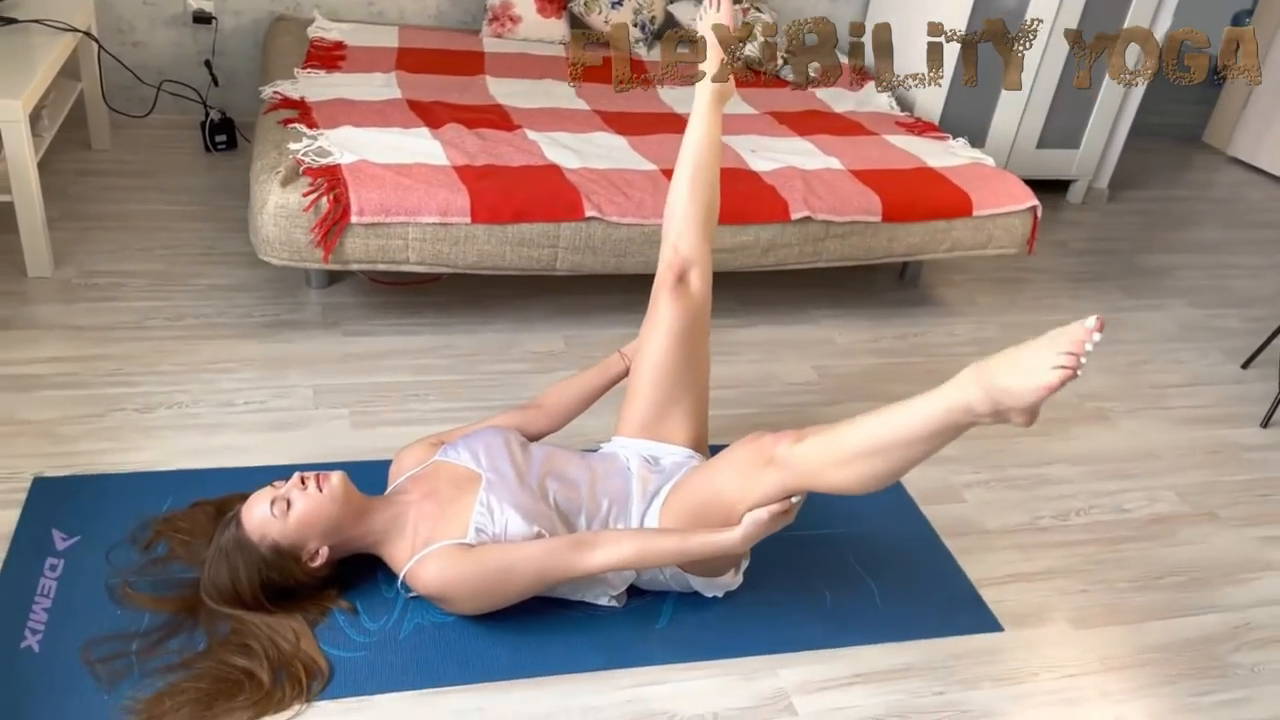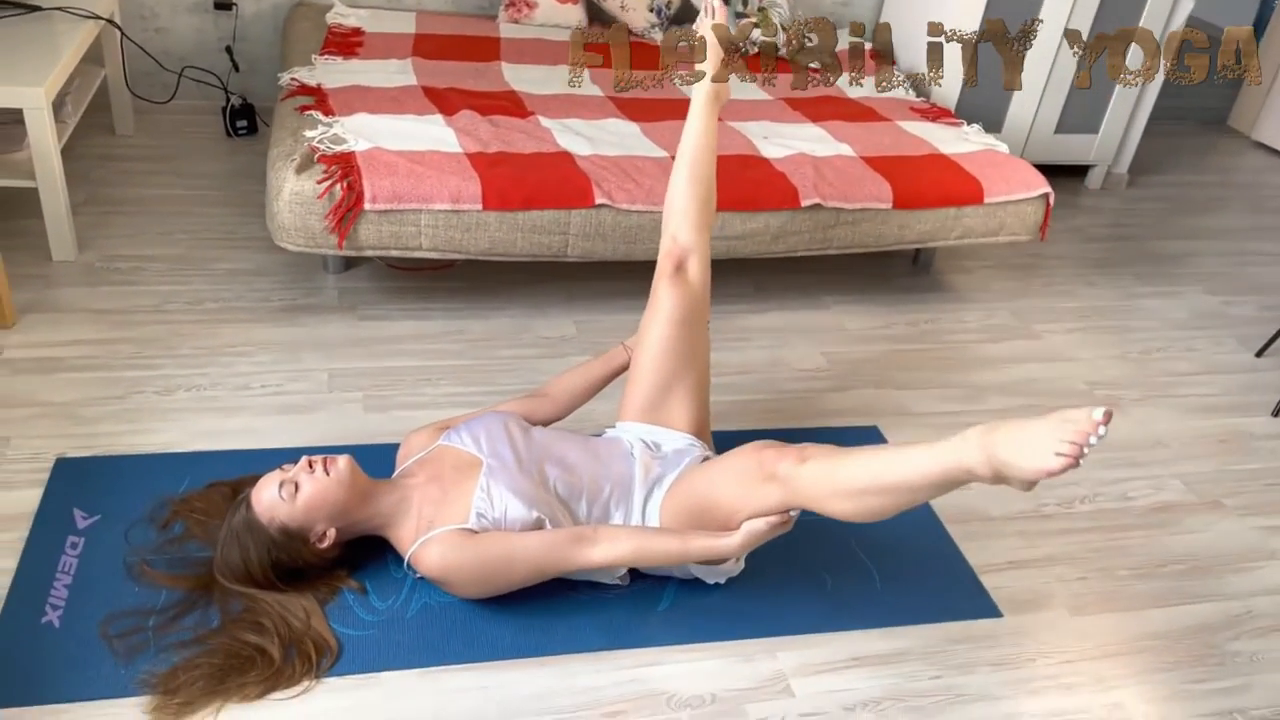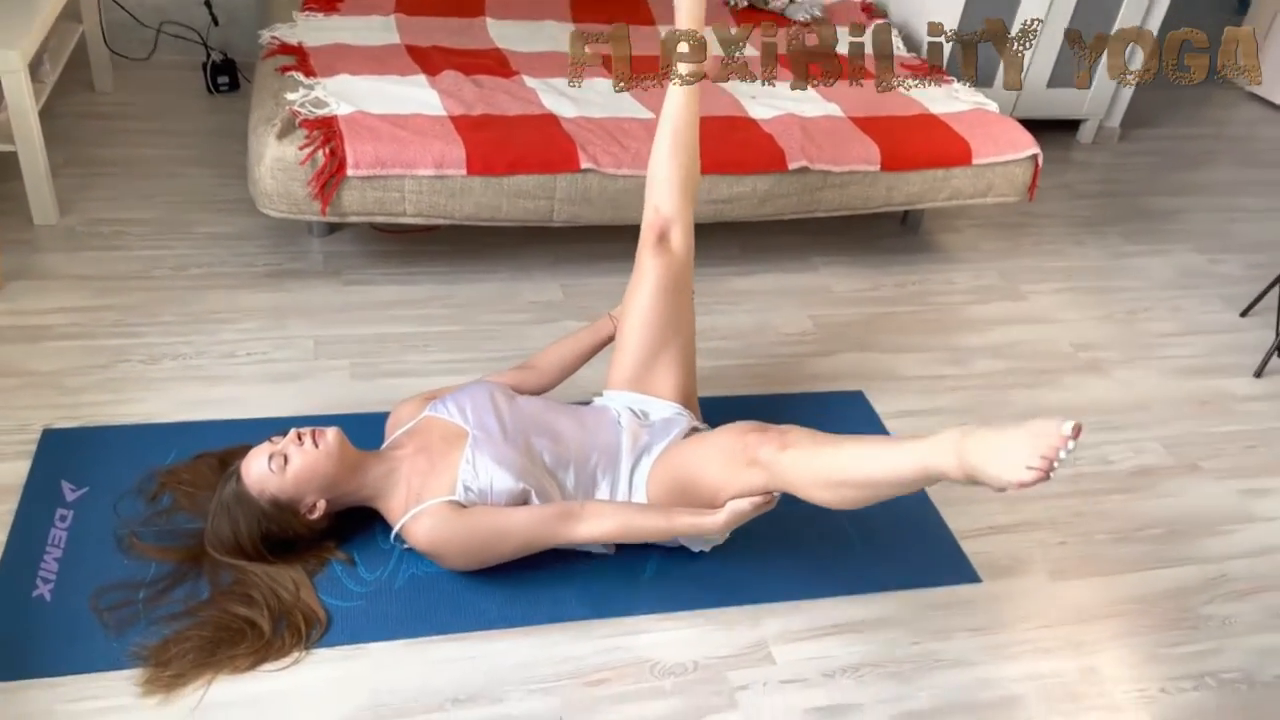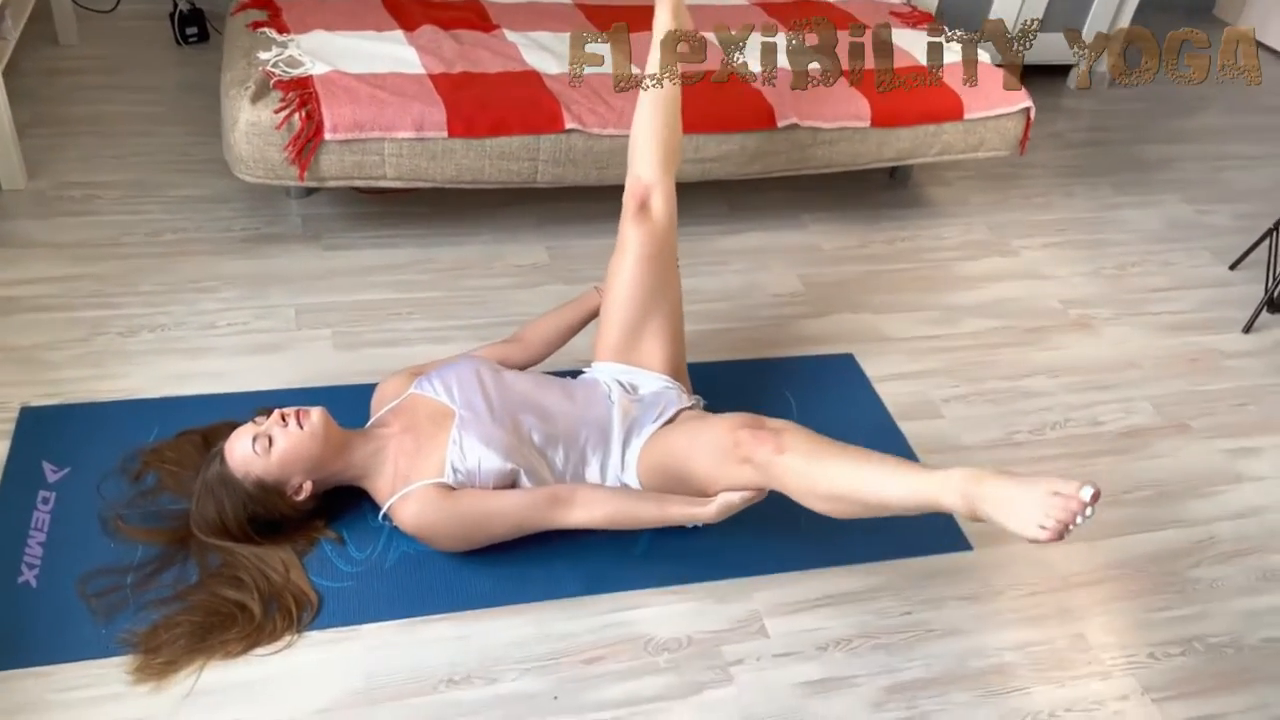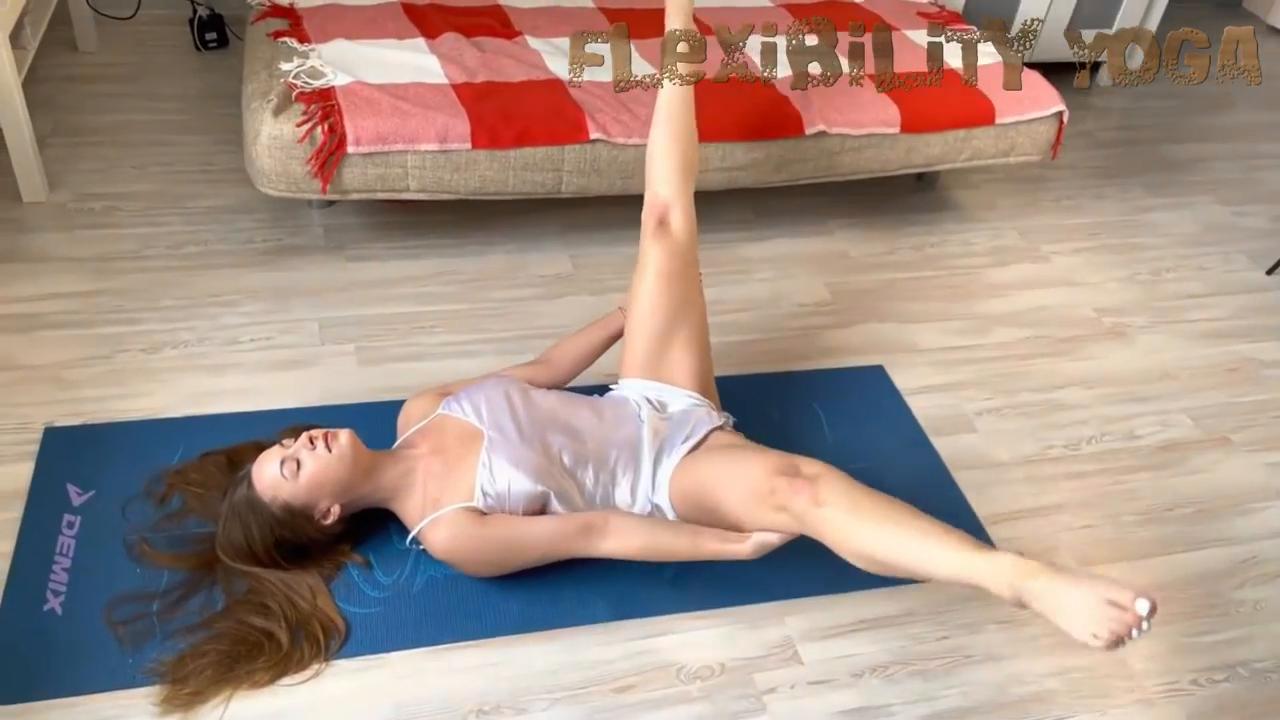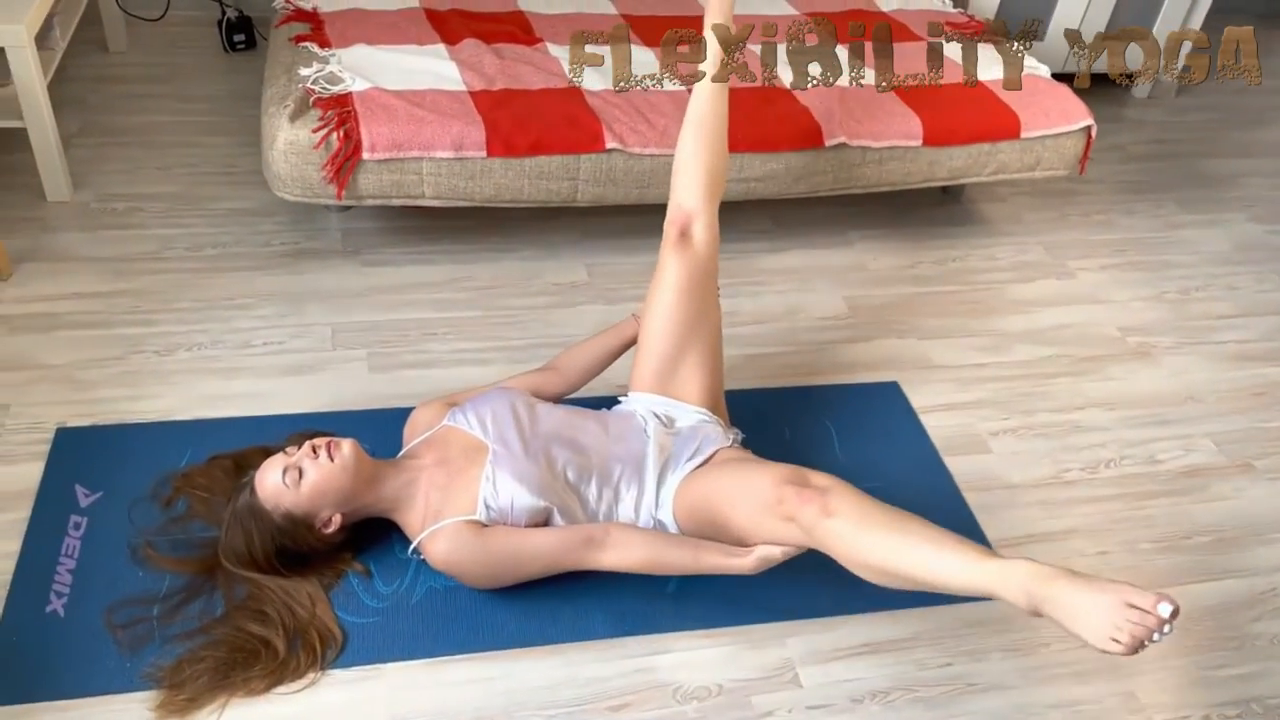
dt=0.4s
person 1, frame 1
left shoulder: (410, 464)
right shoulder: (437, 573)
left elbow: (529, 419)
right elbow: (591, 557)
left wrist: (627, 357)
right wrist: (734, 534)
left hip: (638, 467)
right hip: (670, 527)
left knee: (681, 273)
right knee: (777, 455)
right ankle: (980, 390)
person 1, frame 2
left shoulder: (418, 448)
right shoulder: (441, 556)
left elbow: (535, 407)
right elbow: (585, 548)
left wrist: (631, 348)
right wrist: (728, 540)
left hip: (645, 448)
right hip: (667, 513)
left knee: (682, 261)
right knee: (778, 467)
right ankle: (988, 450)
person 1, frame 3
left shoulder: (406, 419)
right shoulder: (428, 529)
left elbow: (522, 379)
right elbow: (568, 524)
left wrist: (620, 322)
right wrist: (711, 516)
left hip: (632, 419)
right hip: (652, 473)
left knee: (664, 231)
right knee: (761, 449)
right ankle: (961, 451)
person 1, frame 4
left shoulder: (394, 394)
right shoulder: (419, 510)
left elbow: (509, 354)
right elbow: (561, 506)
left wrist: (608, 291)
right wrist: (700, 510)
left hip: (623, 387)
right hip: (641, 451)
left knee: (647, 200)
right knee: (756, 442)
right ankle: (971, 490)
person 1, frame 5
left shoulder: (418, 414)
right shoulder: (446, 534)
left elbow: (536, 375)
right elbow: (591, 534)
left wrist: (631, 314)
right wrist: (740, 549)
left hip: (651, 410)
right hip: (670, 473)
left knee: (666, 216)
right knee: (797, 485)
right ankle: (1028, 582)
person 1, frame 6
left shoulder: (426, 423)
right shoulder: (445, 547)
left elbow: (544, 382)
right elbow: (594, 548)
left wrist: (647, 318)
right wrist: (739, 563)
left hip: (658, 423)
right hip: (674, 487)
left knee: (689, 228)
right knee: (804, 498)
right ankle: (1037, 586)
